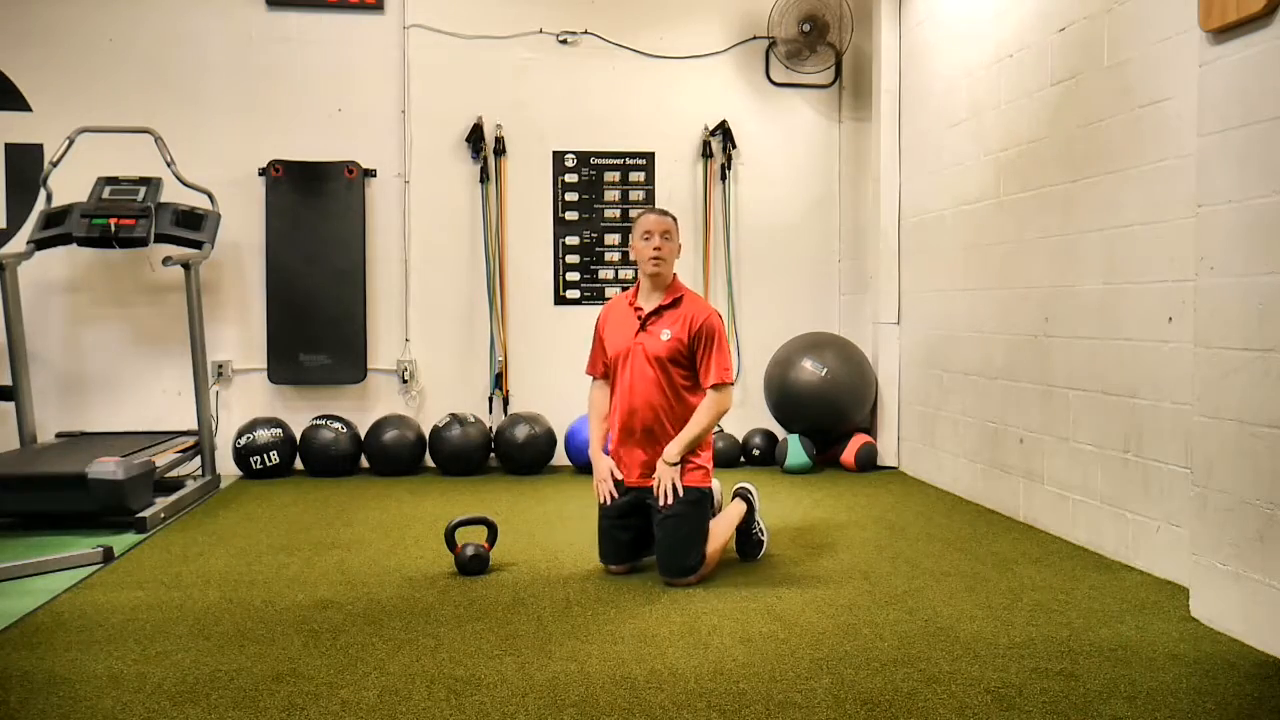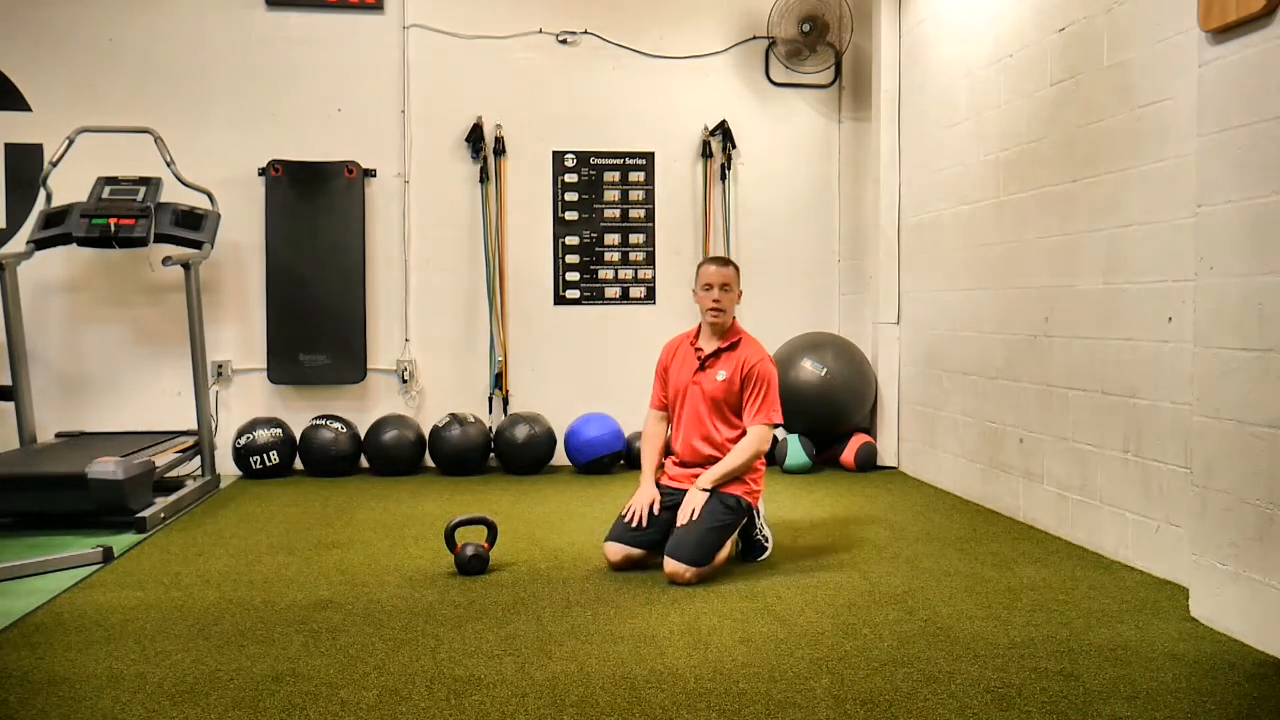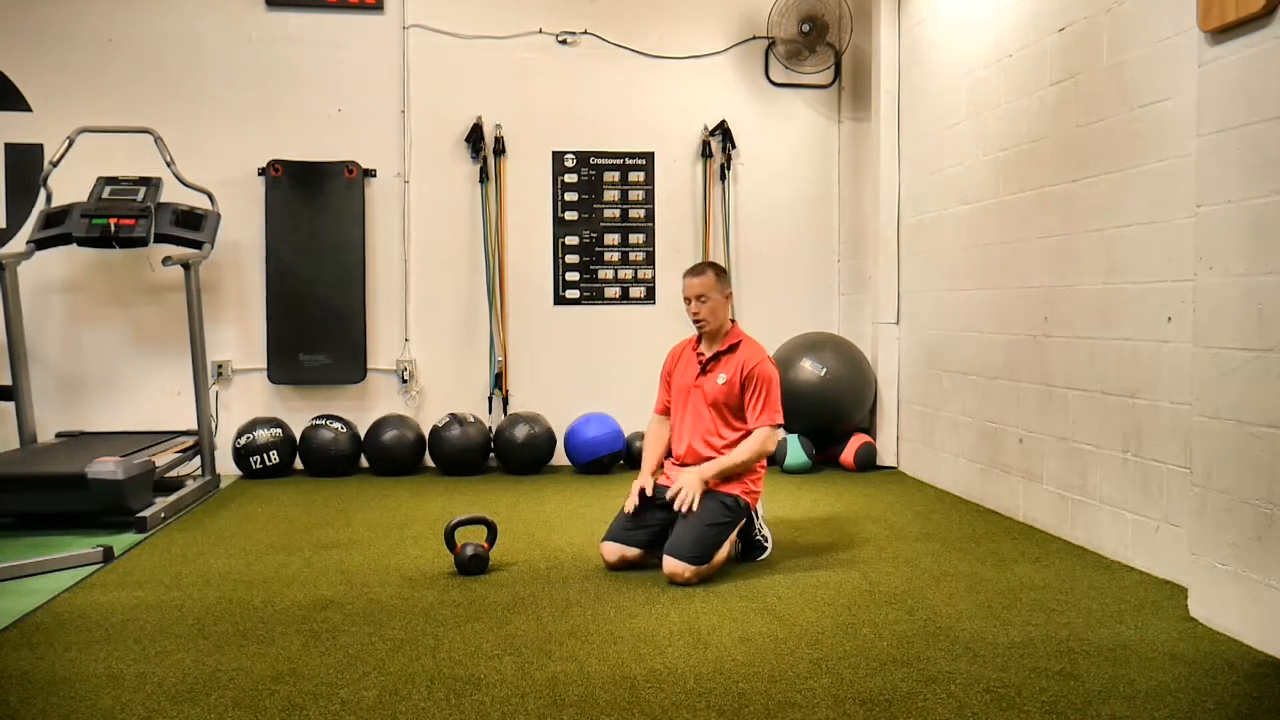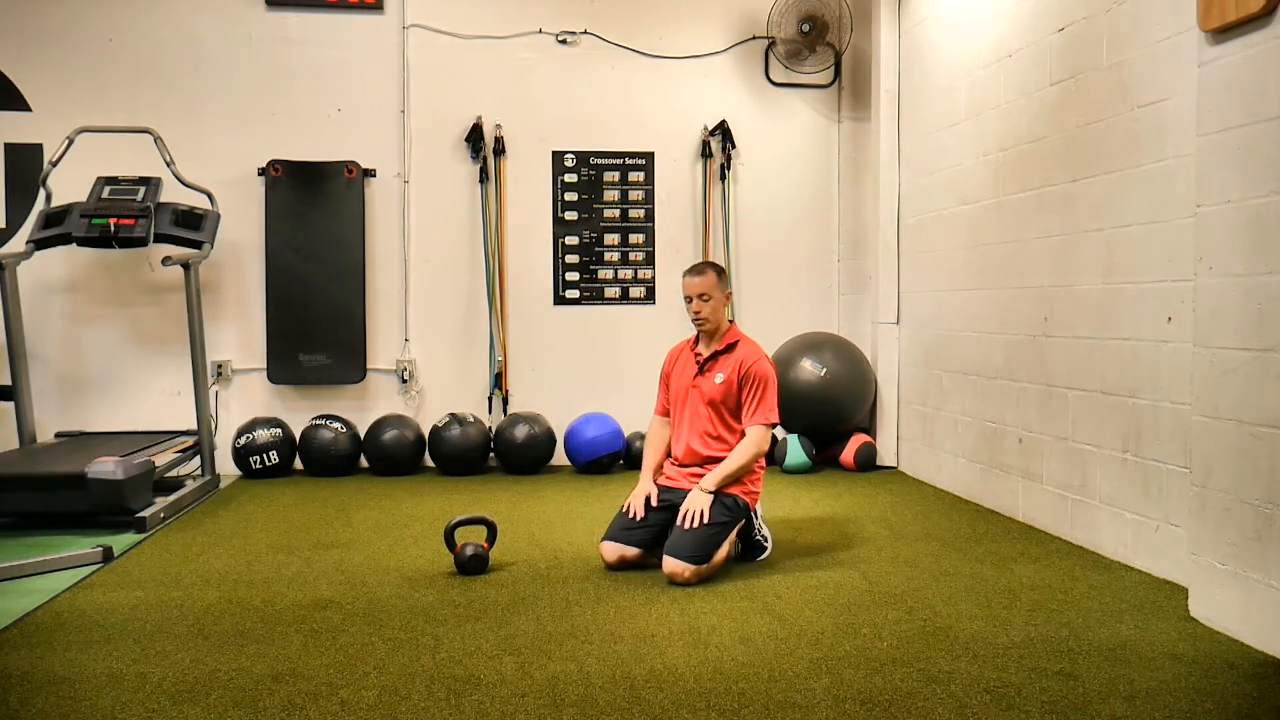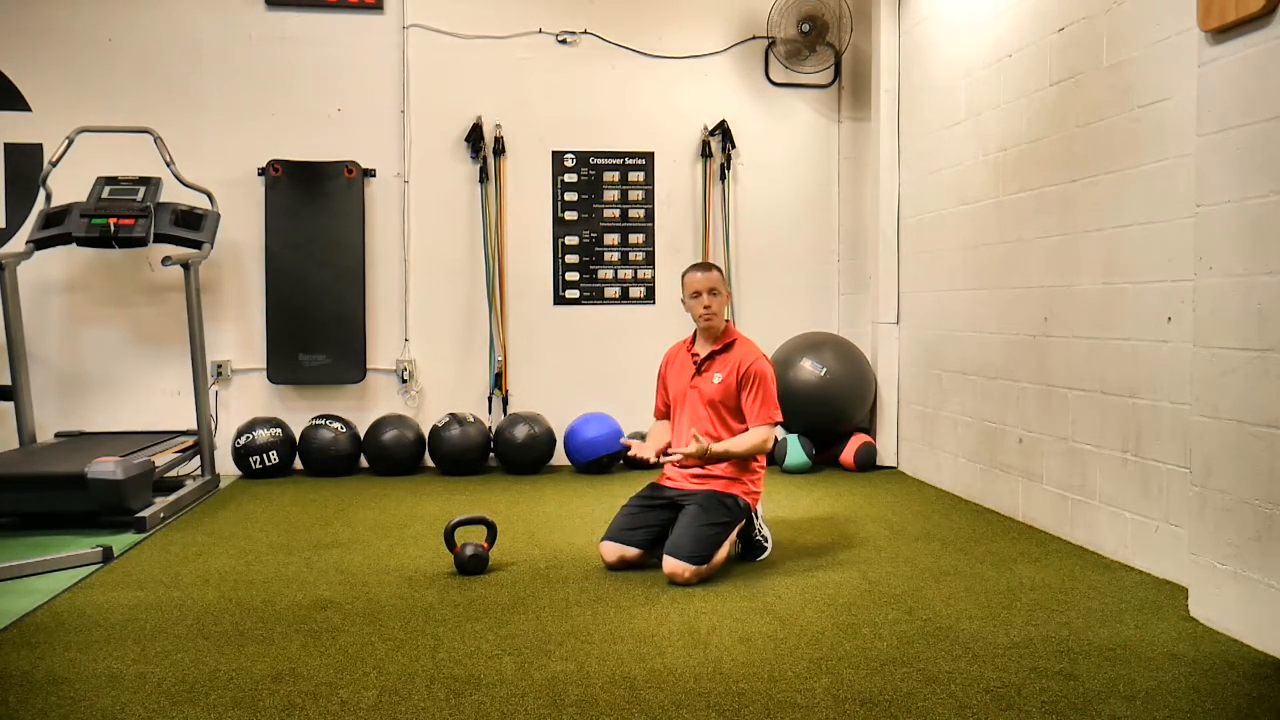
dt=1s
person 1, frame 1
left shoulder: (700, 315)
right shoulder: (610, 313)
left elbow: (720, 397)
right elbow: (601, 385)
left wrist: (672, 454)
right wrist: (597, 452)
left hip: (679, 469)
right hip: (624, 468)
left knee: (680, 574)
right knee: (617, 565)
left ankle: (741, 509)
right ankle: (703, 504)
person 1, frame 2
left shoulder: (754, 359)
right shoulder: (673, 350)
left elbow: (759, 440)
right elbow: (657, 419)
left wrist: (703, 485)
right wrist: (648, 481)
left hip: (728, 483)
right hip: (675, 479)
left knee: (680, 569)
right knee: (617, 553)
left ankle: (740, 526)
right ankle: (689, 530)
person 1, frame 3
left shoulder: (754, 361)
right shoulder: (677, 355)
left elbow: (766, 440)
right elbow: (662, 420)
left wrist: (704, 474)
right wrist: (646, 474)
left hip: (727, 485)
right hip: (675, 480)
left knee: (680, 569)
right knee: (614, 553)
left ankle: (740, 530)
right ankle: (696, 531)
person 1, frame 4
left shoulder: (751, 361)
right shoulder: (676, 356)
left elbow: (758, 441)
right elbow: (662, 422)
left wrist: (706, 487)
right wrist: (646, 478)
left hip: (726, 486)
right hip: (674, 480)
left knee: (680, 569)
right knee: (614, 553)
left ankle: (740, 531)
right ankle: (711, 535)
person 1, frame 5
left shoulder: (750, 360)
right shoulder: (673, 357)
left elbow: (763, 438)
left wrist: (709, 451)
right wrist: (650, 447)
left hip: (727, 484)
right hip: (675, 480)
left knee: (680, 569)
right knee: (613, 553)
left ankle: (740, 530)
right ankle: (720, 532)
